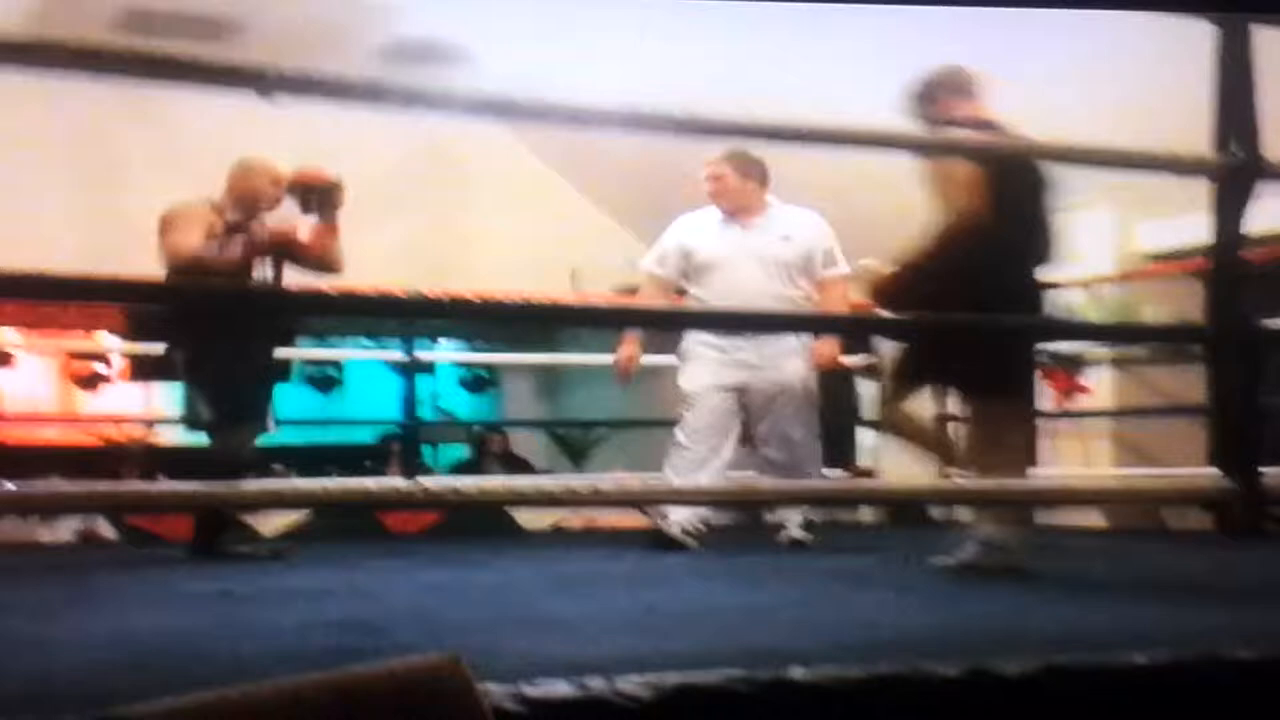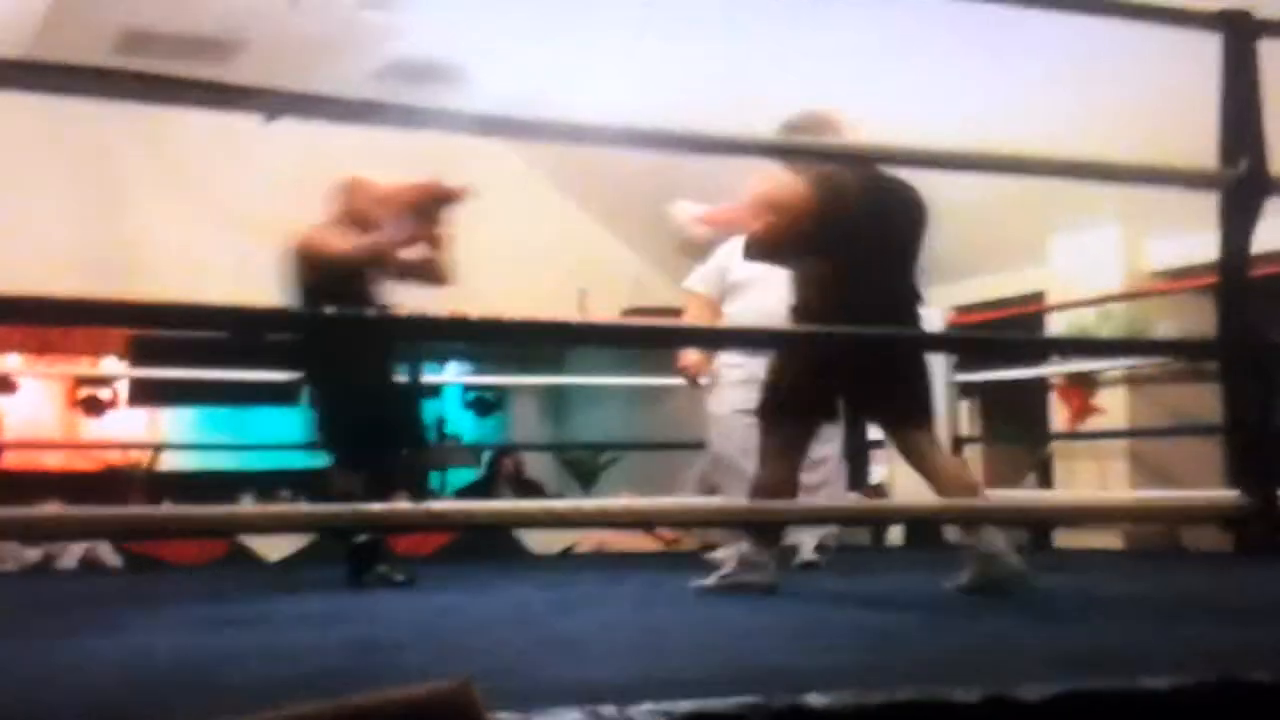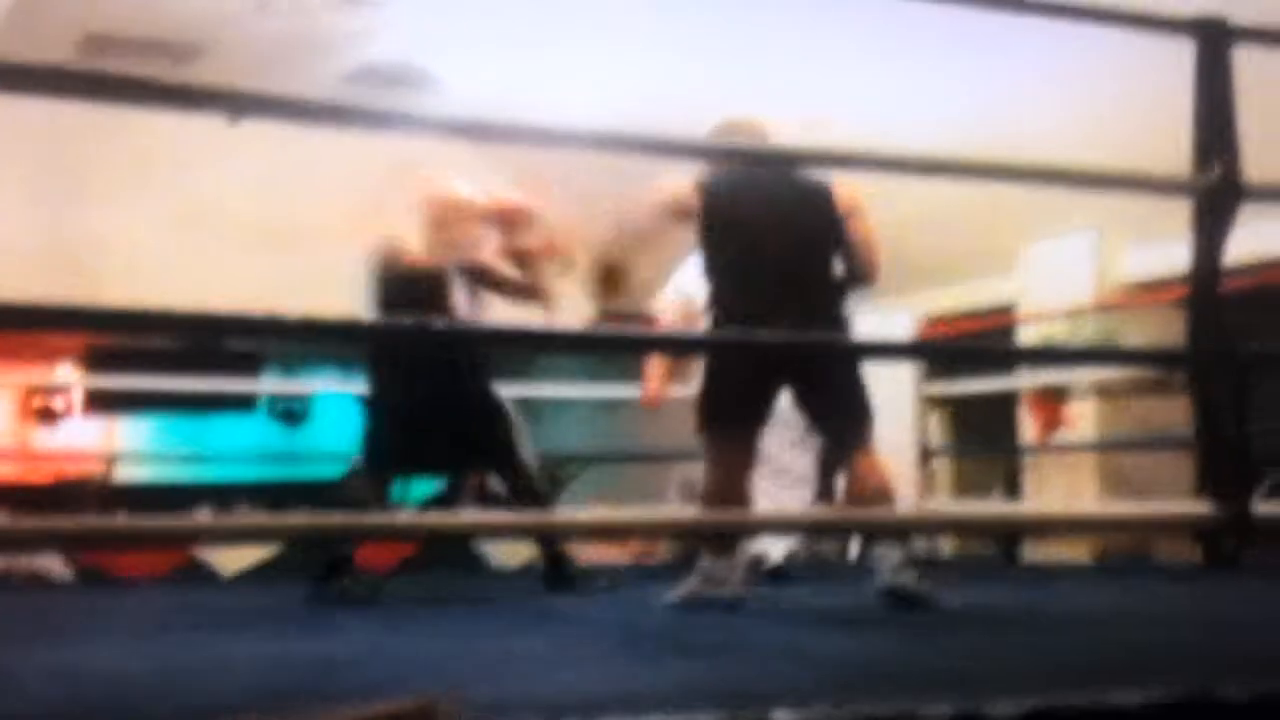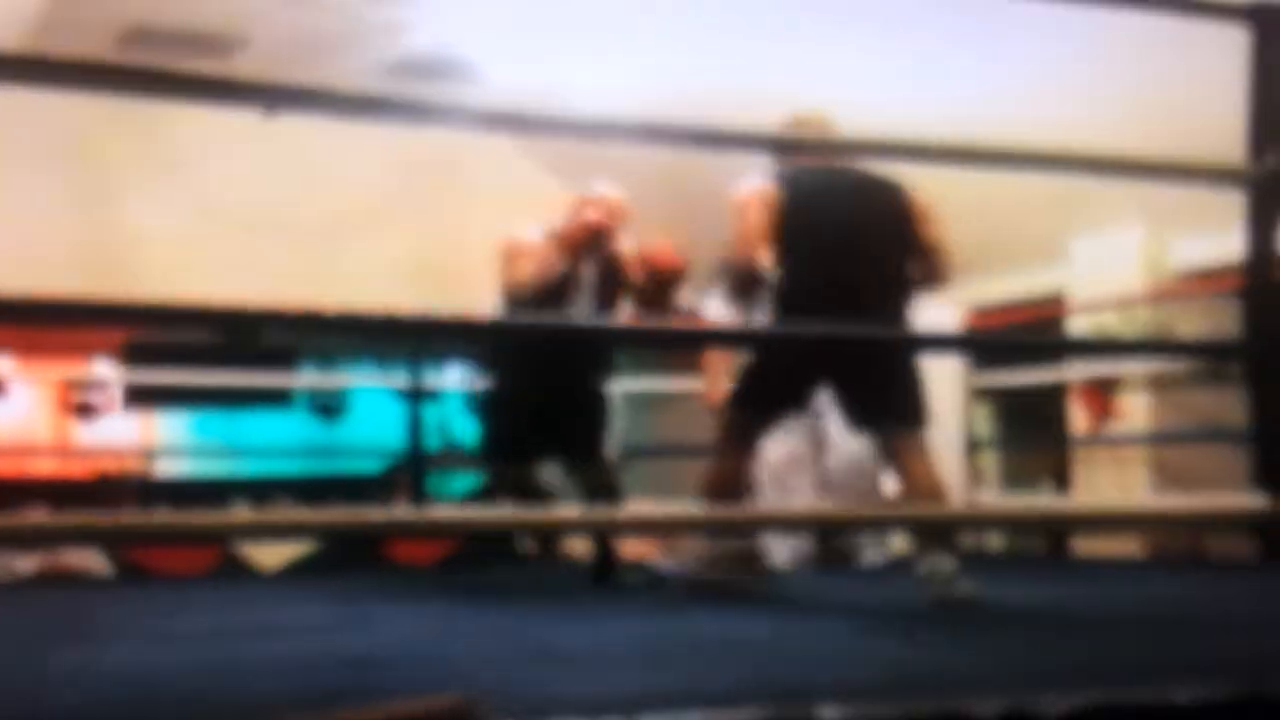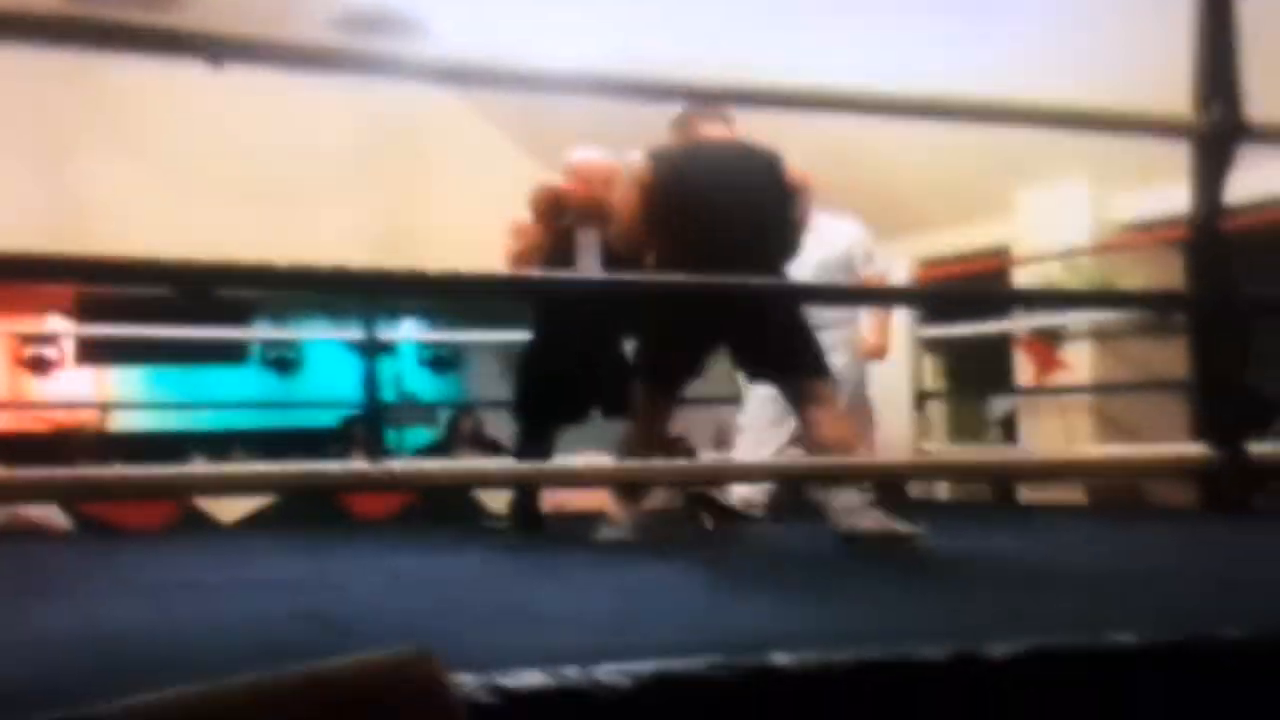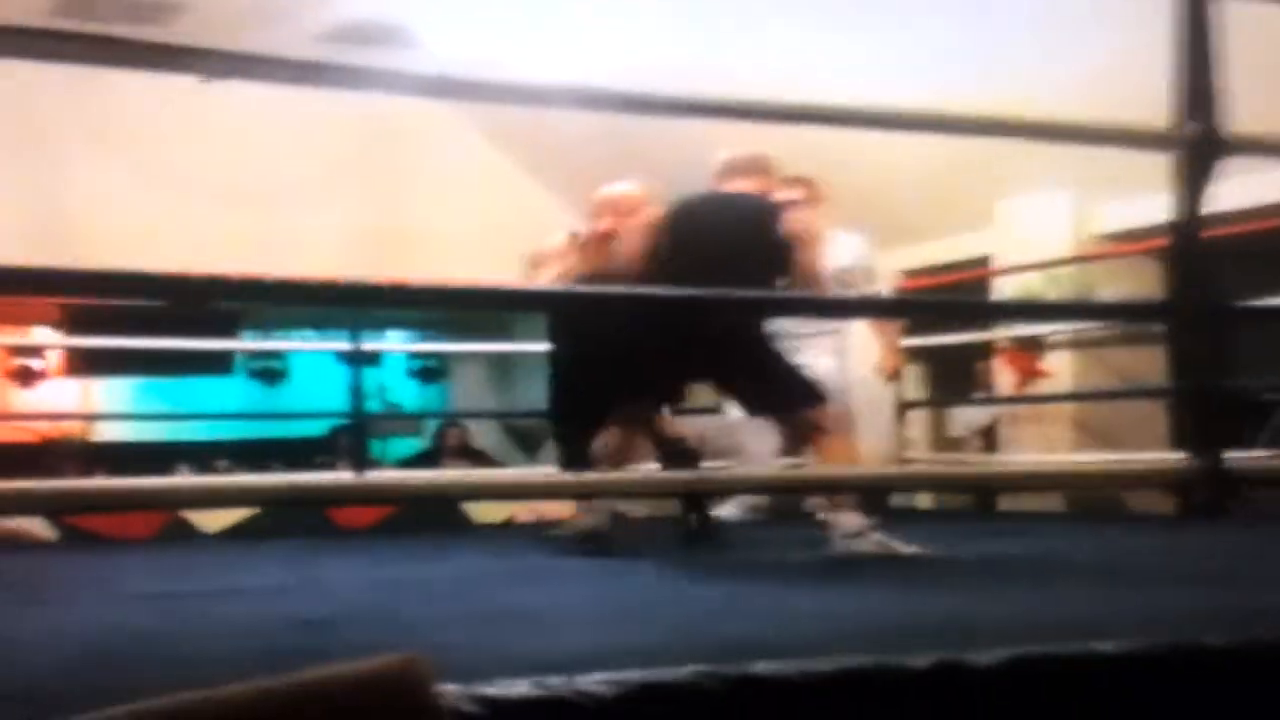
dt=0.4s
person 1, frame 1
left shoulder: (955, 144)
right shoulder: (1023, 157)
left elbow: (966, 220)
right elbow: (1034, 243)
left wrist: (900, 282)
left hip: (962, 300)
right hip: (1012, 301)
left knee: (898, 400)
right knee: (1003, 420)
right ankle: (1002, 535)
person 1, frame 2
left shoulder: (800, 186)
right shoulder: (905, 195)
left elbow: (759, 246)
left hip: (824, 336)
right hip: (893, 336)
left knee: (781, 448)
right knee: (923, 447)
left ankle: (756, 562)
right ankle: (990, 549)
person 1, frame 3
left shoulder: (697, 192)
right shoulder: (828, 194)
left elbow: (645, 227)
right elbow: (865, 270)
left hip: (745, 337)
right hip: (820, 333)
left knee: (728, 454)
right knee: (856, 449)
left ankle: (720, 569)
right ankle: (891, 562)
person 1, frame 4
left shoulder: (768, 190)
right shoulder: (894, 196)
left elbow: (744, 263)
right elbow: (936, 271)
left hip: (802, 328)
right hip: (877, 330)
left knee: (734, 437)
right knee: (908, 449)
left ankle: (719, 551)
right ankle: (940, 563)
person 1, frame 5
left shoulder: (651, 167)
right shoulder: (781, 168)
left elbow: (627, 241)
right elbow: (787, 242)
left hip: (679, 294)
right hip: (758, 292)
left knee: (649, 407)
right knee: (817, 396)
left ankle: (625, 517)
right ankle: (850, 505)
person 1, frame 6
left shoulder: (676, 213)
right shoulder: (790, 219)
left elbow: (638, 270)
right elbow: (813, 290)
left hip: (657, 329)
right hip: (730, 331)
right knee: (819, 424)
right ankle: (849, 527)
person 2, frame 1
left shoulder: (267, 230)
right shoulder: (191, 216)
left elbow: (329, 264)
right elbow: (184, 260)
left wrist: (326, 214)
right wrist: (247, 246)
left hip: (253, 349)
right hip: (208, 347)
left knee: (236, 441)
right knee: (233, 437)
left ankle: (209, 533)
person 2, frame 2
left shoulder: (375, 249)
right shoulder: (317, 243)
left elbow: (436, 275)
right elbow: (359, 254)
left wrist: (430, 229)
right wrist: (414, 226)
left hip: (373, 370)
right hip: (337, 373)
left knee: (406, 454)
right knee: (356, 463)
right ankle: (363, 558)
person 2, frame 3
left shoulder: (474, 264)
right shoulder: (399, 254)
left elbow: (534, 292)
right elbow: (427, 262)
left wrist: (521, 250)
left hip: (463, 383)
right hip: (410, 385)
left knee: (519, 470)
right knee: (377, 475)
left ankle: (556, 564)
right ankle: (336, 568)
person 2, frame 4
left shoulder: (620, 258)
right shoulder: (528, 244)
right elbow: (519, 287)
right wrist: (566, 249)
left hip: (580, 379)
right hip: (522, 375)
left knee: (590, 467)
right knee: (509, 469)
left ankle: (605, 553)
right ankle: (544, 538)
person 2, frame 5
right shoulder: (539, 220)
right elbow: (521, 268)
right wrist: (547, 223)
left hip: (612, 341)
right hip: (554, 342)
right knee: (536, 427)
right ankle: (525, 509)
person 2, frame 6
left shoulder: (649, 246)
right shoulder: (567, 248)
right wrist: (585, 262)
left hip: (630, 358)
right hip: (577, 363)
left knee: (655, 426)
right knee: (571, 438)
left ankle: (695, 510)
right ankle: (590, 513)
person 3, frame 1
left shoulder: (807, 226)
right shoulder: (688, 228)
left elbow: (834, 287)
right elbow: (655, 287)
left wrist: (830, 339)
right wrist: (631, 339)
left hip: (784, 352)
right hip: (712, 349)
left knee: (789, 441)
right knee: (701, 434)
left ankle: (794, 519)
right ankle: (682, 518)
person 3, frame 2
right shoulder: (733, 248)
right elbow: (702, 300)
right wrist: (692, 349)
right hip: (740, 368)
left knee: (816, 460)
right knee: (731, 453)
left ankle: (811, 538)
right ankle: (739, 538)
person 3, frame 3
right shoulder: (699, 268)
right elbow: (668, 322)
right wrist: (656, 378)
left hip: (784, 387)
left knee: (785, 464)
left ankle: (776, 549)
person 3, frame 4
right shoulder: (742, 275)
right elbow: (719, 325)
right wrist: (717, 382)
left knee: (851, 456)
right knee: (778, 462)
left ankle: (863, 546)
right ankle: (786, 553)
person 3, frame 5
left shoulder: (846, 232)
left elbow: (873, 285)
left wrist: (876, 332)
left hip: (835, 342)
right knee: (761, 420)
left ankle: (854, 505)
right ankle: (746, 496)
person 3, frame 6
left shoulder: (848, 246)
left wrist: (889, 349)
left hip: (819, 349)
left knee: (832, 430)
left ankle: (843, 513)
right ankle: (738, 506)
